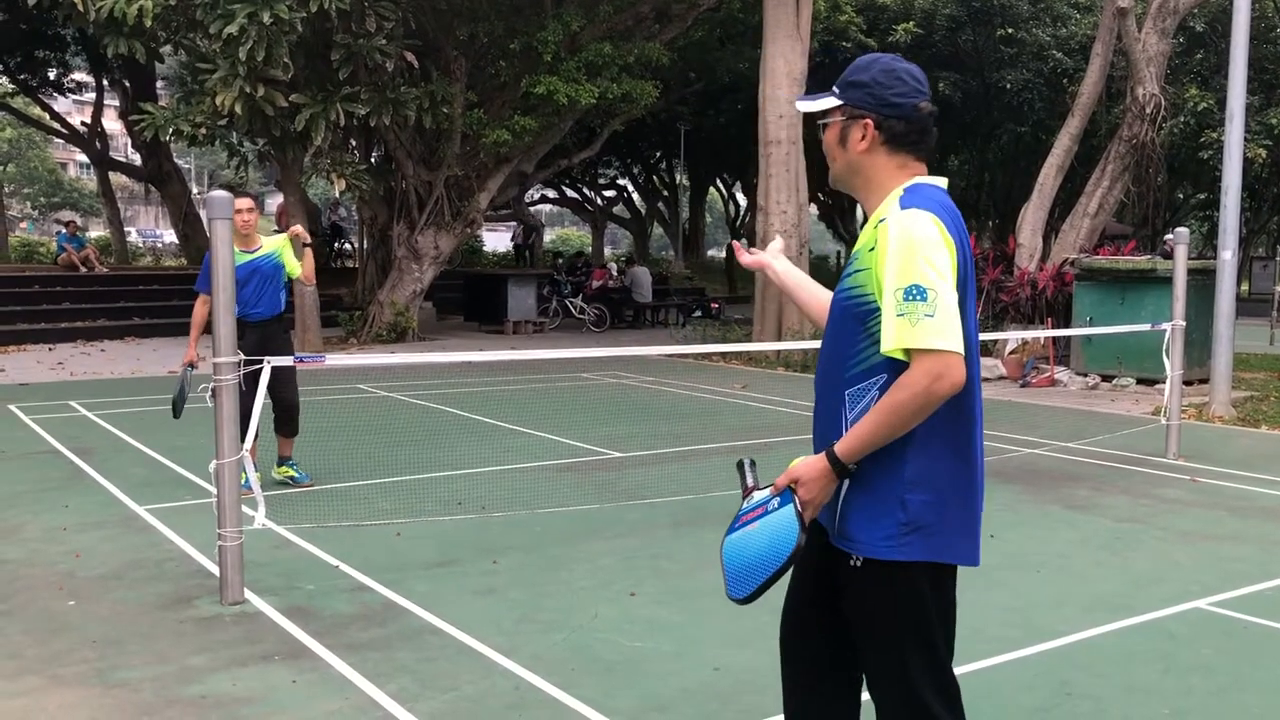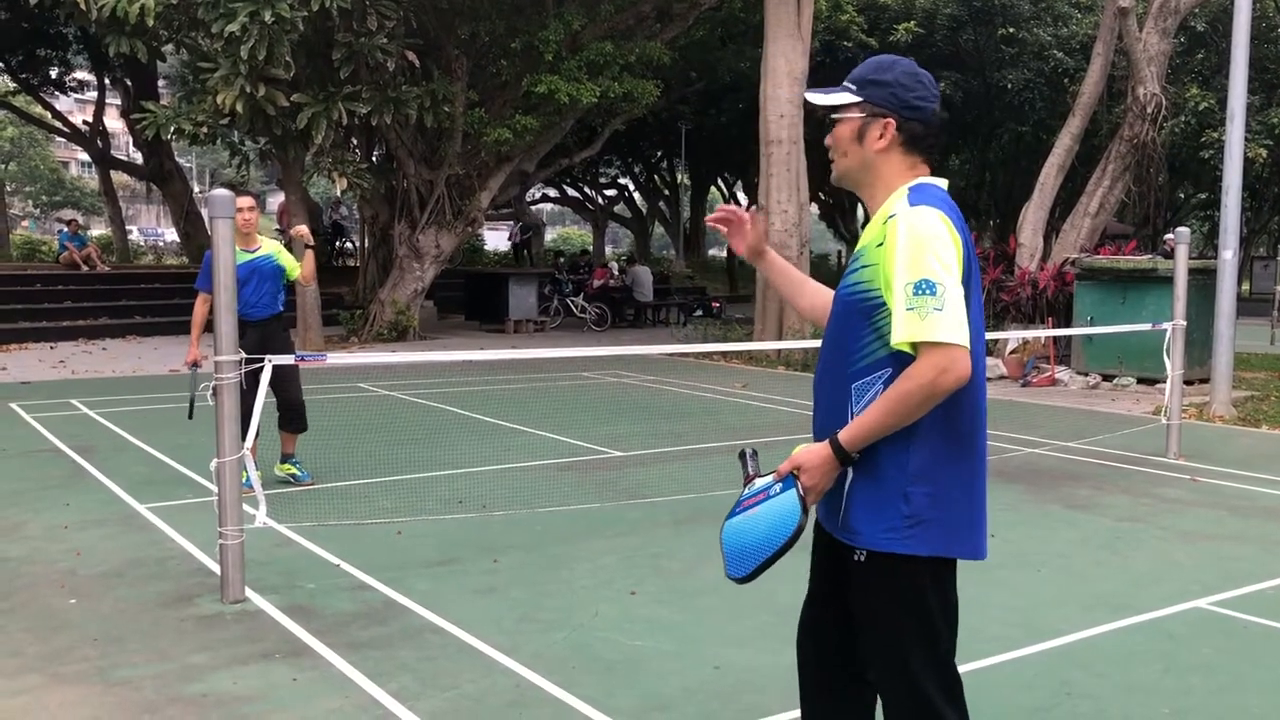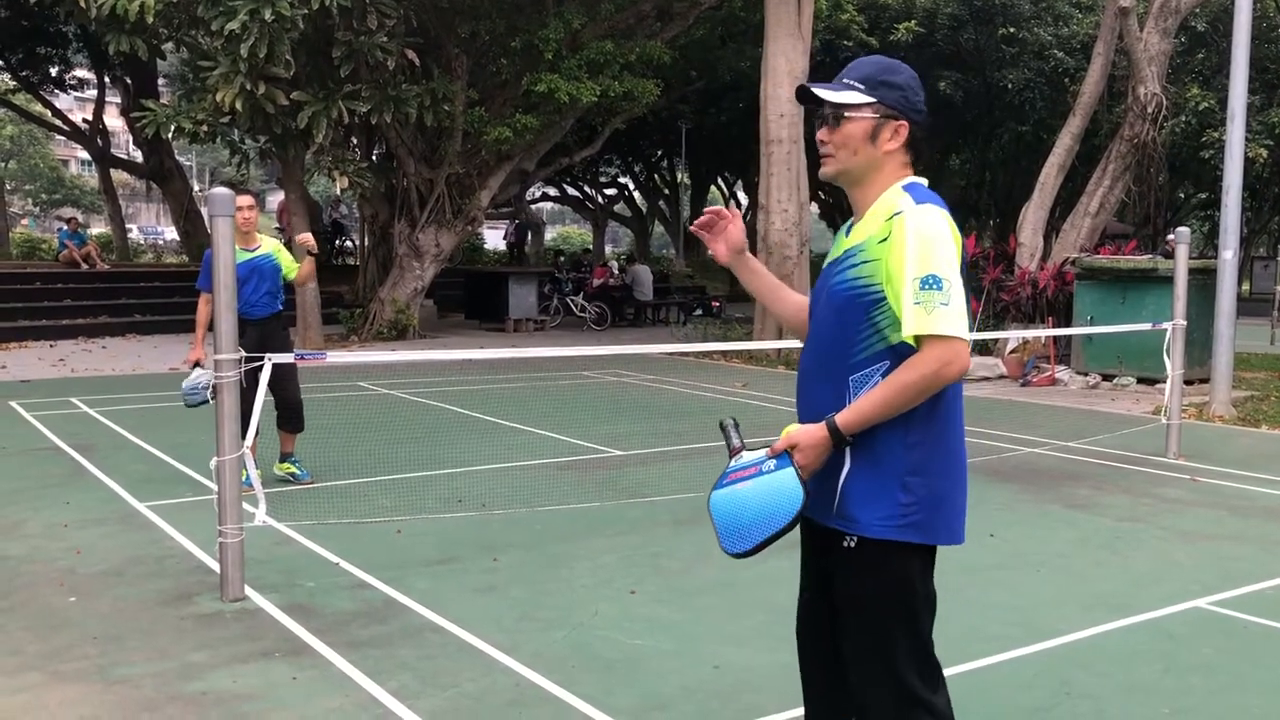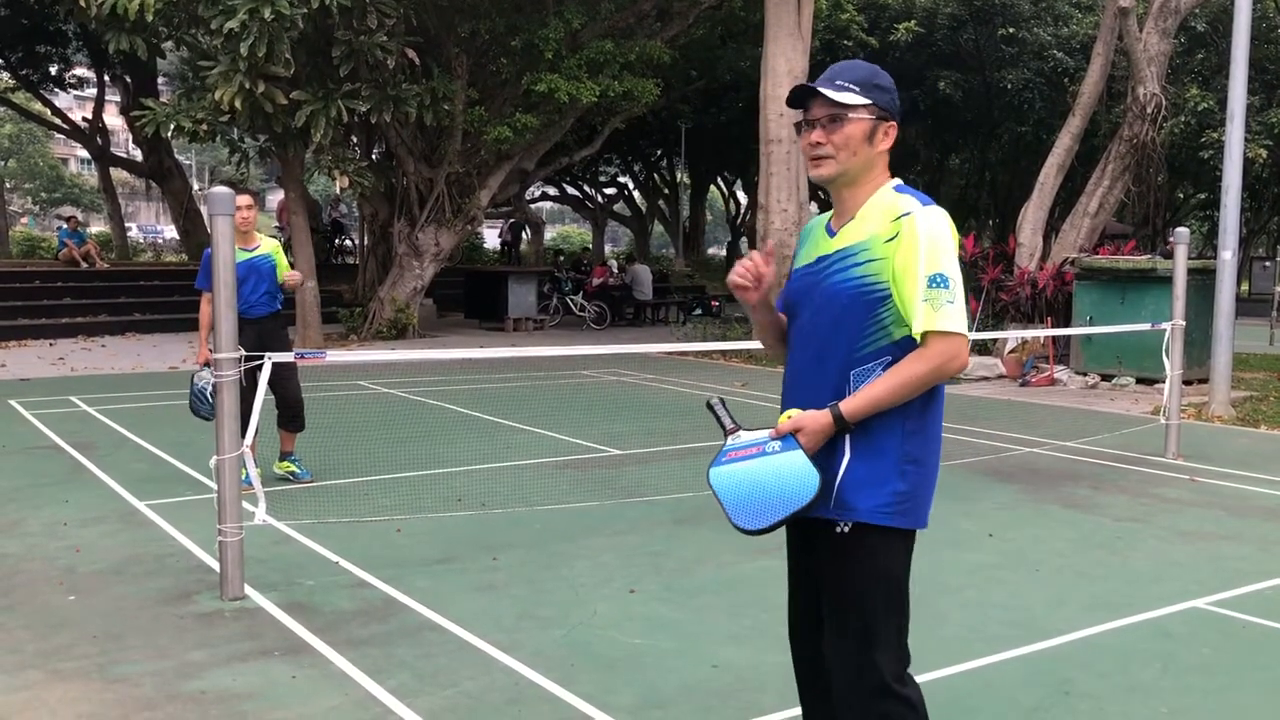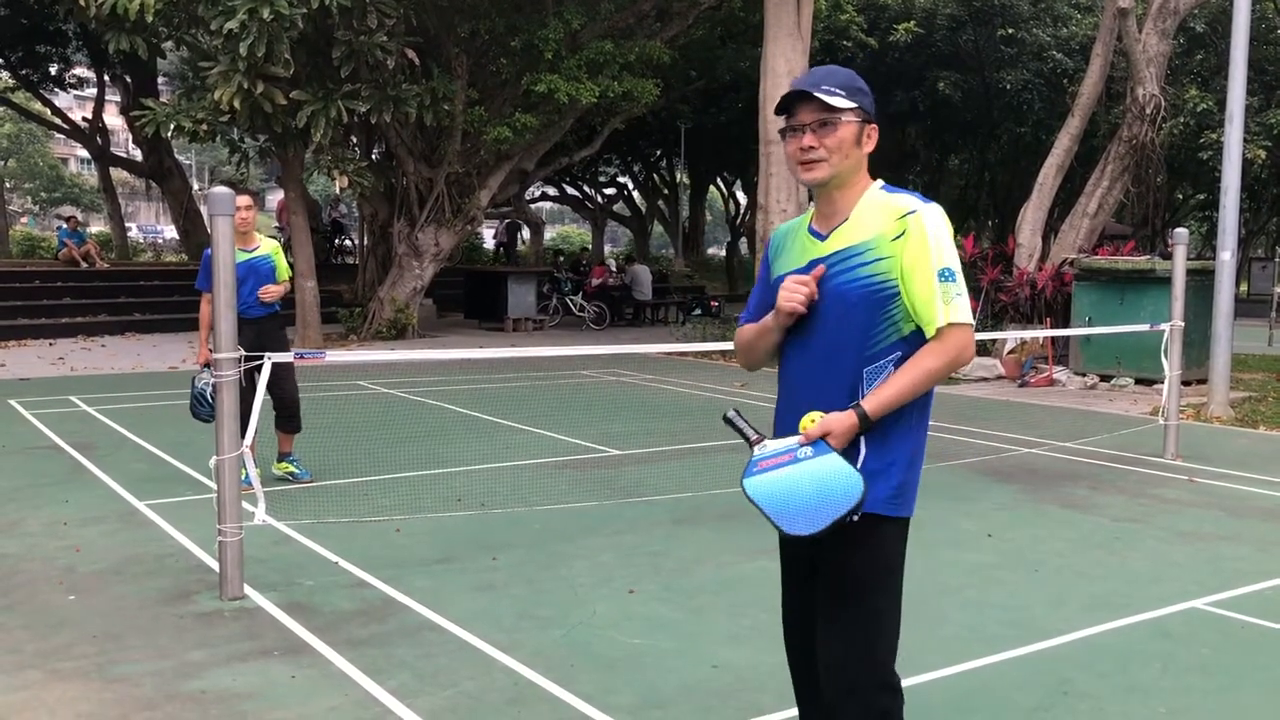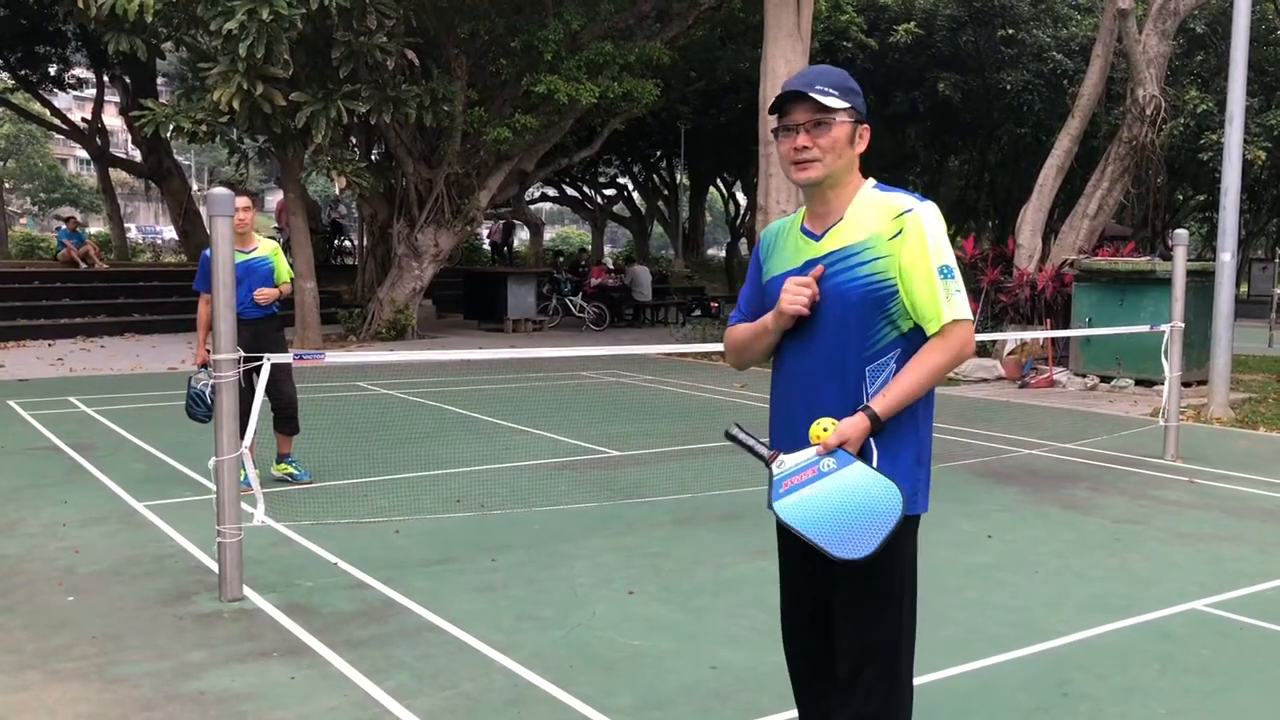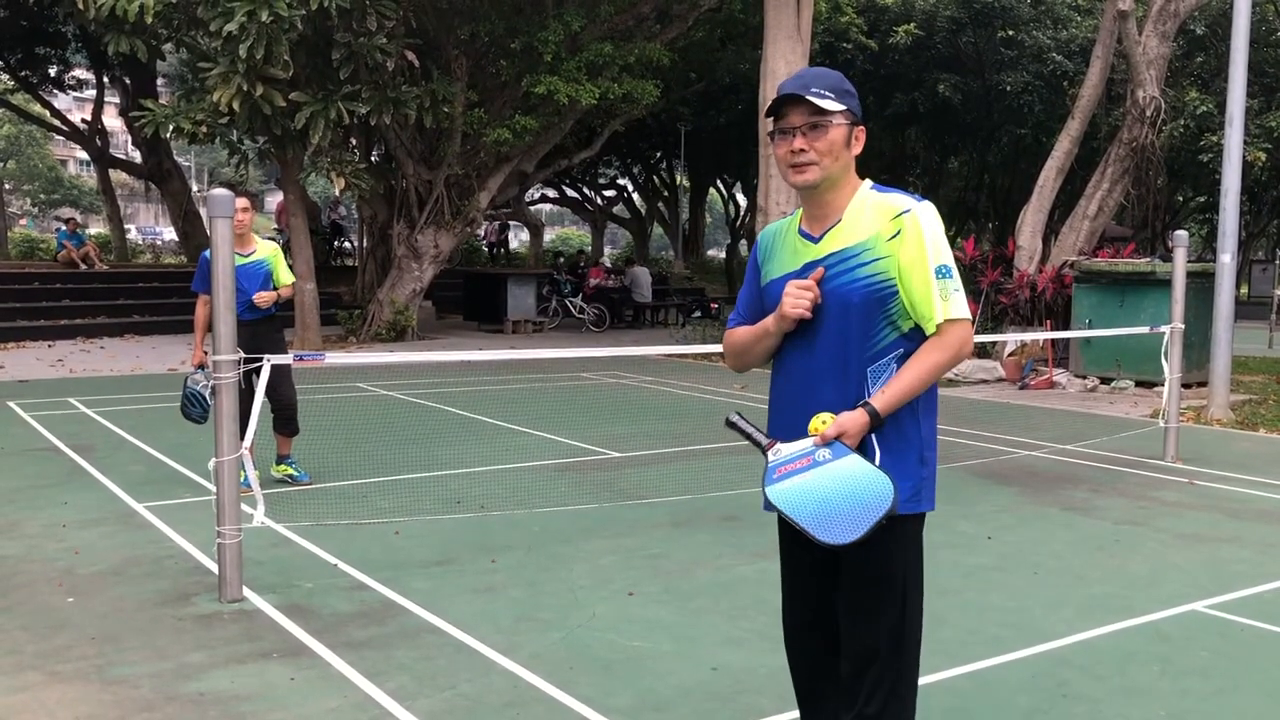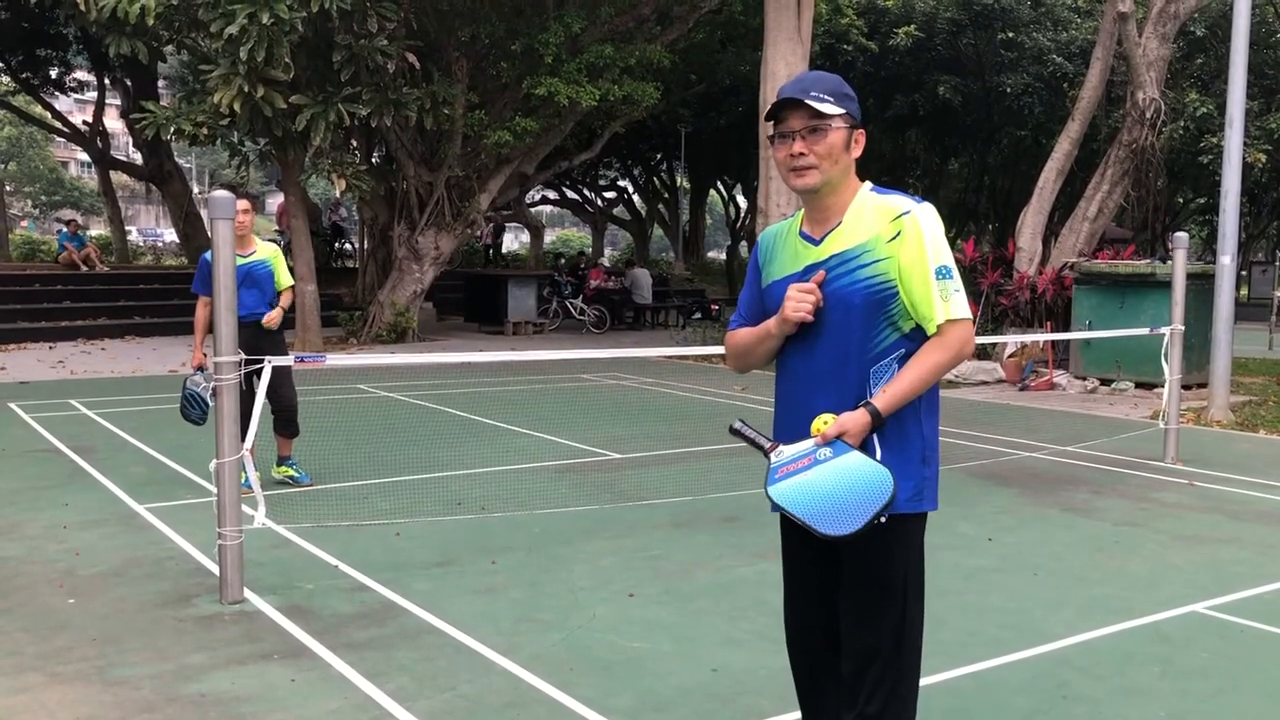
dt=0.2s
person 1, frame 1
left shoulder: (912, 223)
right shoulder: (895, 221)
left elbow: (940, 371)
left wrist: (833, 460)
right wrist: (775, 268)
left hip: (900, 518)
right hip: (854, 508)
right knee: (810, 649)
person 1, frame 2
left shoulder: (917, 220)
right shoulder: (893, 222)
left elbow: (947, 364)
left wrist: (838, 448)
right wrist: (762, 256)
left hip: (901, 512)
right hip: (856, 505)
right knee: (826, 654)
person 1, frame 3
left shoulder: (916, 220)
right shoulder: (861, 227)
left elbow: (947, 356)
right elbow: (820, 325)
left wrist: (833, 429)
right wrist: (741, 263)
left hip: (886, 501)
right hip: (837, 495)
right knee: (825, 662)
person 1, frame 4
left shoulder: (914, 222)
right shoulder: (814, 230)
left elbow: (948, 350)
left wrist: (835, 415)
right wrist: (758, 302)
left hip: (871, 490)
right hip: (814, 483)
right knee: (817, 657)
person 1, frame 5
left shoulder: (912, 220)
right shoulder: (786, 238)
left elbow: (956, 342)
right elbow: (748, 353)
left wrist: (857, 415)
right wrist: (778, 317)
left hip: (869, 482)
left knee: (856, 662)
right knee: (809, 650)
person 1, frame 6
left shoulder: (907, 219)
right shoulder: (774, 239)
left elbow: (957, 336)
right elbow: (736, 352)
left wrist: (869, 416)
right wrist: (776, 319)
left hip: (875, 481)
left knee: (871, 660)
right knee: (808, 650)
person 1, frame 7
left shoulder: (905, 219)
right shoulder: (771, 242)
left elbow: (955, 334)
right elbow: (735, 353)
left wrist: (868, 413)
right wrist: (777, 322)
left hip: (880, 480)
left knee: (876, 657)
right knee: (810, 651)
person 1, frame 8
left shoulder: (905, 220)
right shoulder: (772, 243)
left elbow: (956, 335)
right elbow: (737, 355)
left wrist: (870, 412)
right wrist: (779, 325)
left hip: (883, 481)
left knee: (877, 656)
right knee: (812, 649)
person 2, frame 1
left shoulder: (278, 245)
left elbow: (308, 279)
right elbow: (204, 302)
left wrist: (306, 243)
right wrist: (192, 346)
left hip: (276, 332)
right hip: (242, 336)
left knee: (288, 401)
right knee: (244, 406)
left ankle: (285, 464)
right ankle: (249, 470)
person 2, frame 2
left shoulder: (275, 248)
right shoulder: (217, 255)
left elbow: (306, 279)
right elbow: (204, 301)
left wrist: (309, 245)
right wrist: (194, 345)
left hip: (275, 330)
right hip: (241, 334)
left knee: (292, 399)
right knee: (245, 405)
left ankle: (287, 462)
right ankle: (250, 469)
person 2, frame 3
left shoulder: (274, 247)
right shoulder: (216, 254)
left elbow: (301, 280)
right elbow: (206, 301)
left wrist: (311, 253)
right wrist: (198, 345)
left hip: (274, 329)
right hip: (240, 333)
left knee: (290, 398)
right knee: (244, 403)
left ankle: (287, 461)
person 2, frame 4
left shoulder: (273, 247)
right shoulder: (215, 254)
left elbow: (286, 284)
right elbow: (208, 301)
left wrist: (295, 280)
right wrist: (203, 345)
left hip: (273, 327)
right hip: (239, 332)
left knee: (291, 397)
right knee: (243, 403)
left ankle: (286, 460)
right ankle: (249, 466)
person 2, frame 5
left shoulder: (272, 247)
right shoulder: (214, 255)
left elbow: (285, 281)
right elbow: (207, 302)
left wrist: (280, 289)
right wrist: (203, 346)
left hip: (271, 328)
right hip: (237, 332)
left knee: (287, 397)
right knee: (242, 403)
left ankle: (285, 461)
right ankle: (248, 466)
person 2, frame 6
left shoulder: (271, 248)
right shoulder: (212, 255)
left elbow: (287, 284)
right elbow: (206, 303)
left wrist: (276, 292)
right wrist: (201, 346)
left hip: (269, 329)
right hip: (234, 333)
left knee: (286, 398)
right knee: (240, 404)
left ankle: (284, 462)
right ankle: (247, 467)
person 2, frame 7
left shoulder: (271, 250)
right shoulder: (211, 257)
left elbow: (289, 288)
right elbow: (204, 303)
left wrist: (274, 296)
right wrist: (198, 347)
left hip: (268, 331)
right hip: (233, 334)
left knee: (285, 399)
right knee: (240, 405)
left ankle: (283, 463)
right ankle: (247, 468)
person 2, frame 8
left shoulder: (272, 252)
right shoulder: (211, 259)
left elbow: (287, 291)
right elbow: (204, 305)
left wrist: (279, 310)
right wrist: (198, 349)
left hip: (269, 334)
right hip: (234, 337)
left knee: (286, 401)
right knee: (241, 406)
left ankle: (284, 464)
right ankle: (248, 470)
